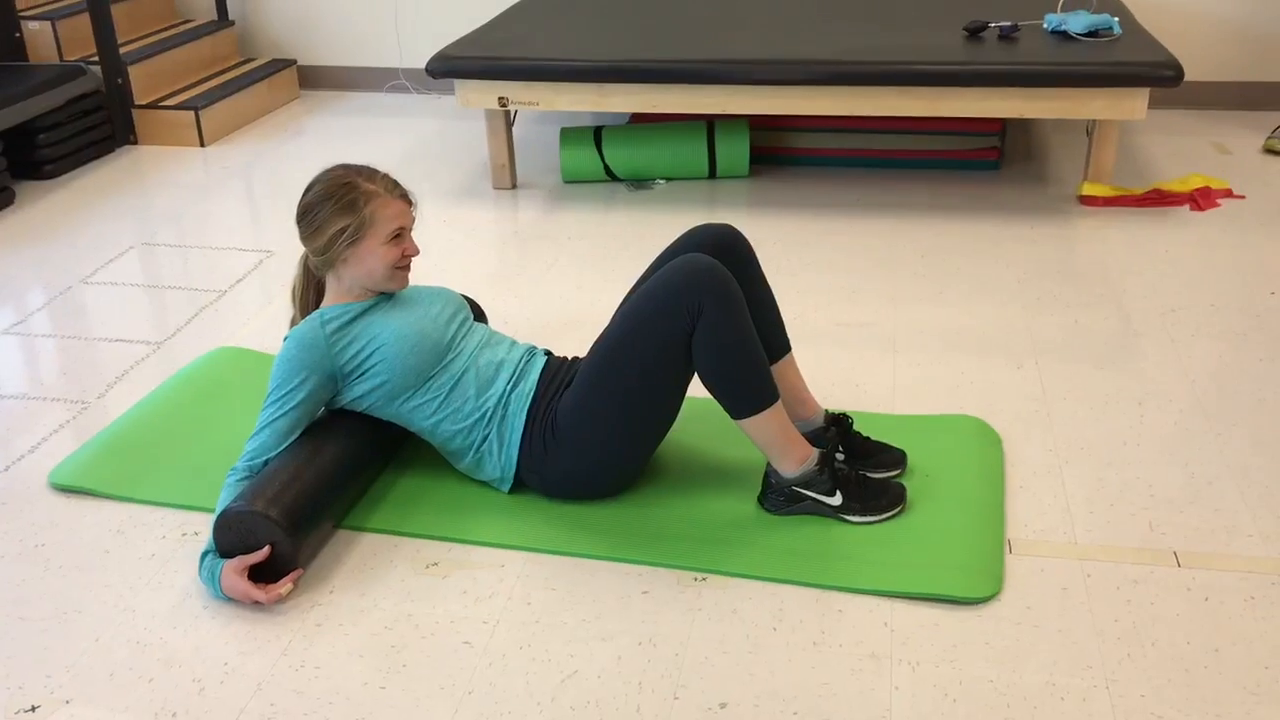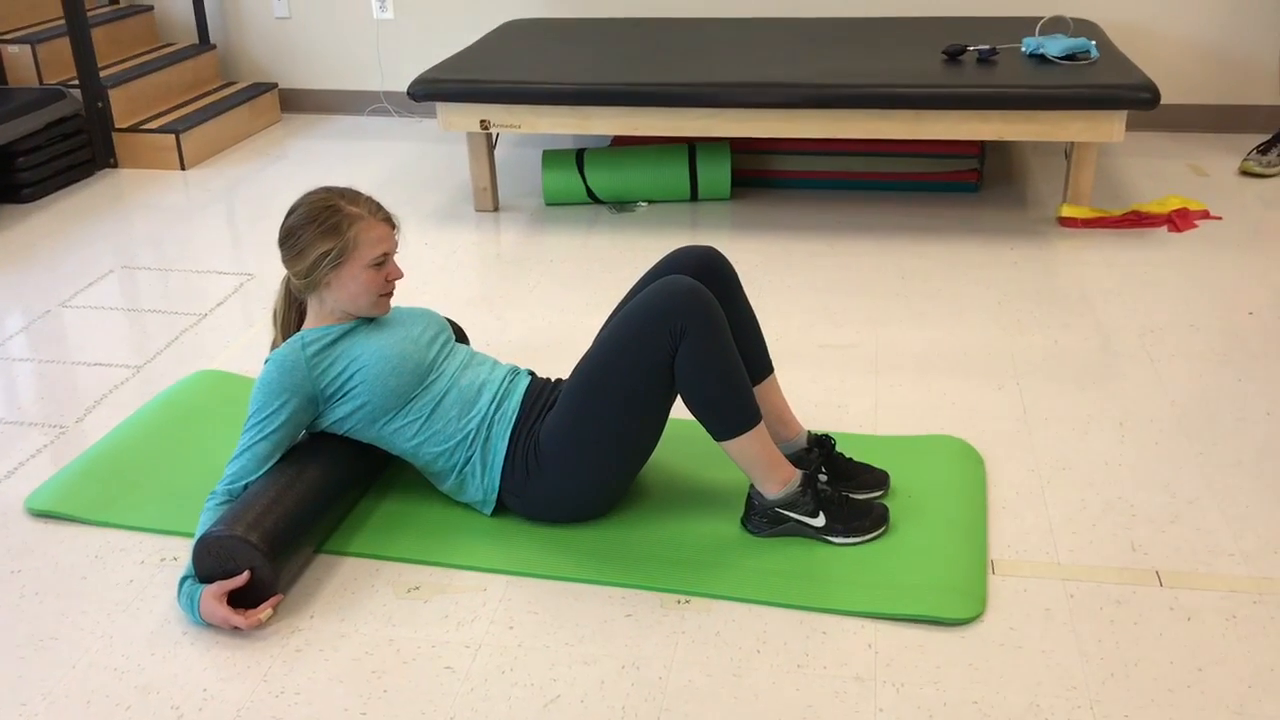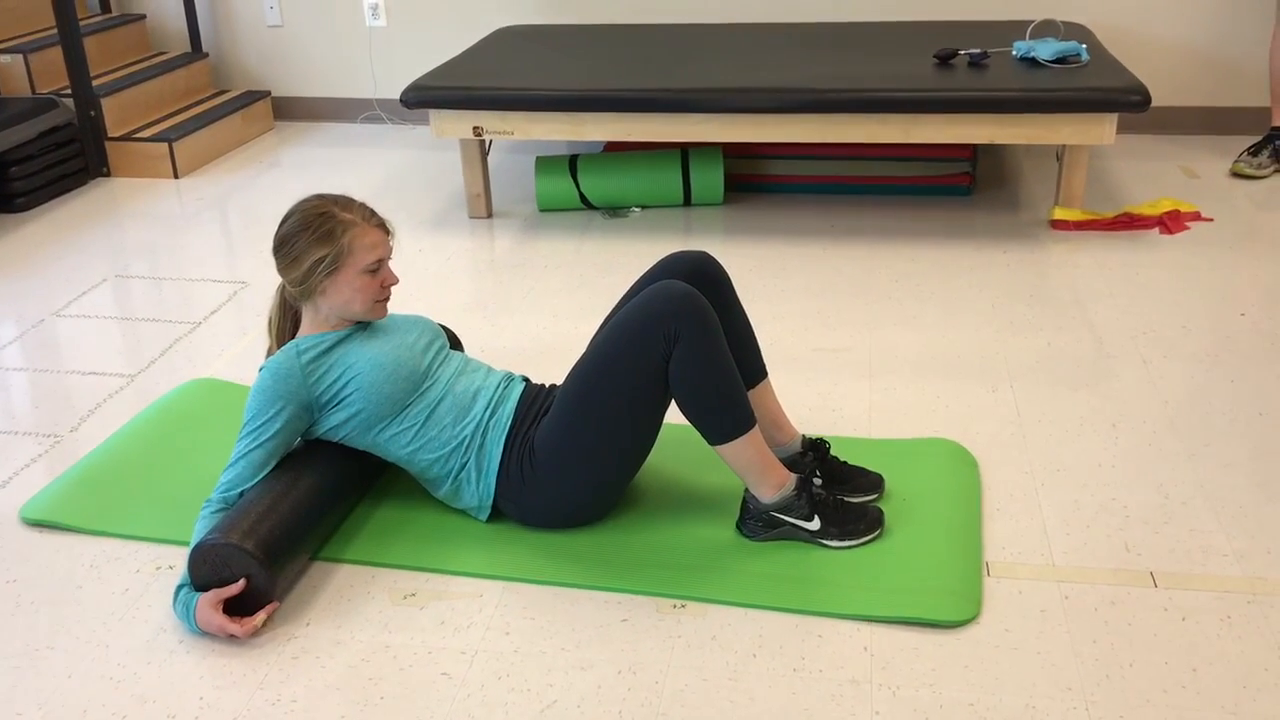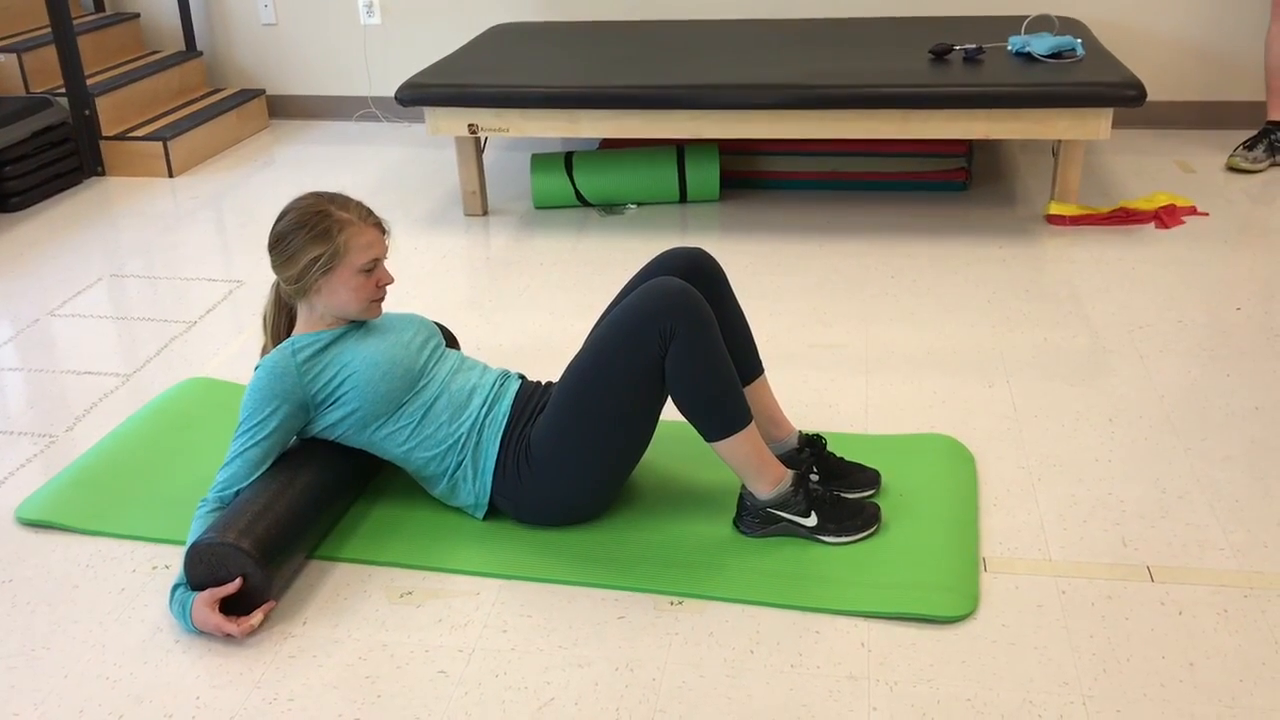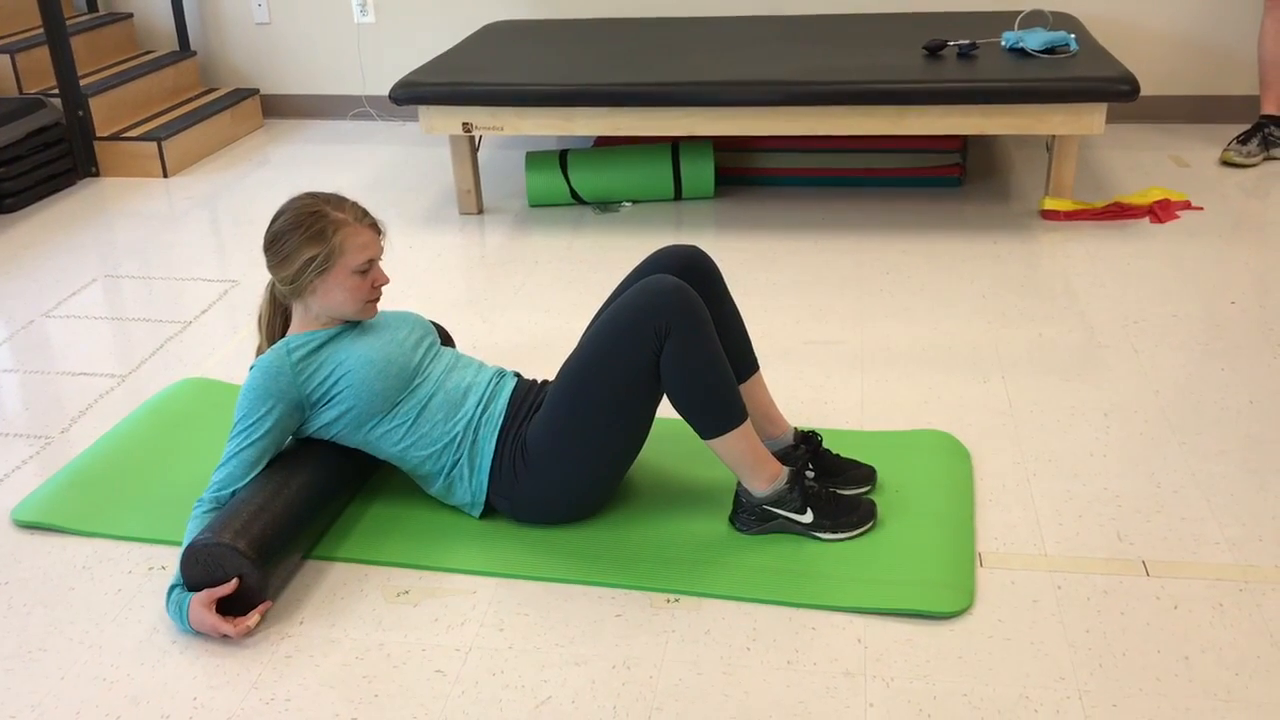
dt=0.7s
person 1, frame 1
left shoulder: (398, 297)
right shoulder: (316, 344)
right elbow: (256, 464)
right wrist: (221, 560)
left hip: (566, 391)
right hip: (562, 449)
left knee: (716, 243)
right knee: (698, 283)
left ankle: (813, 427)
right ankle: (799, 473)
person 1, frame 2
left shoulder: (383, 318)
right shoulder: (299, 367)
right elbow: (235, 487)
right wrist: (199, 584)
left hip: (551, 414)
right hip: (545, 471)
left knee: (699, 266)
right knee: (682, 307)
left ankle: (797, 450)
right ankle: (782, 496)
person 1, frame 3
left shoulder: (379, 325)
right shoulder: (293, 374)
right elbow: (230, 496)
right wrist: (194, 593)
left hip: (545, 417)
right hip: (541, 476)
left knee: (692, 270)
right knee: (675, 309)
left ankle: (791, 452)
right ankle: (776, 498)
person 1, frame 4
left shoulder: (376, 323)
right shoulder: (288, 373)
right elbow: (226, 495)
right wrist: (192, 592)
left hip: (542, 416)
right hip: (538, 474)
left knee: (686, 267)
right knee: (671, 307)
left ankle: (787, 447)
right ankle: (773, 495)
person 1, frame 5
left shoulder: (368, 324)
right shoulder: (284, 372)
right elbow: (222, 495)
right wrist: (187, 592)
left hip: (537, 412)
right hip: (535, 473)
left knee: (682, 262)
right knee: (666, 303)
left ankle: (783, 445)
right ankle: (769, 493)
